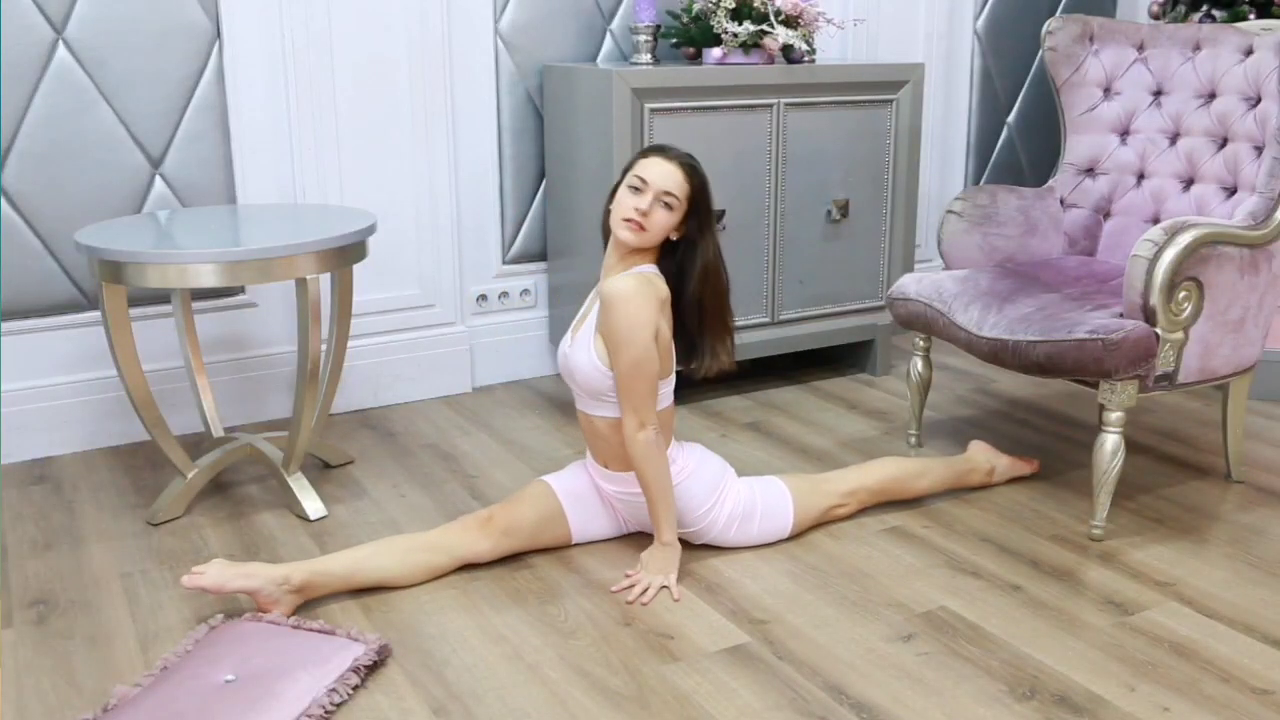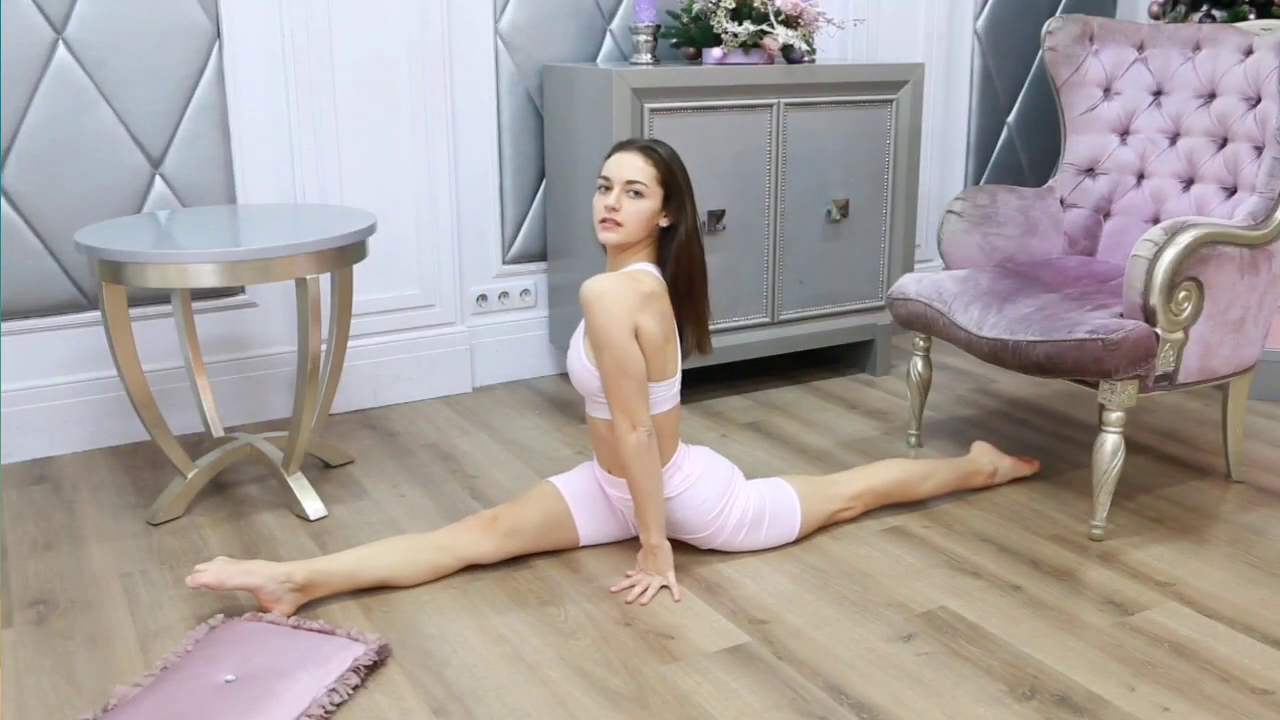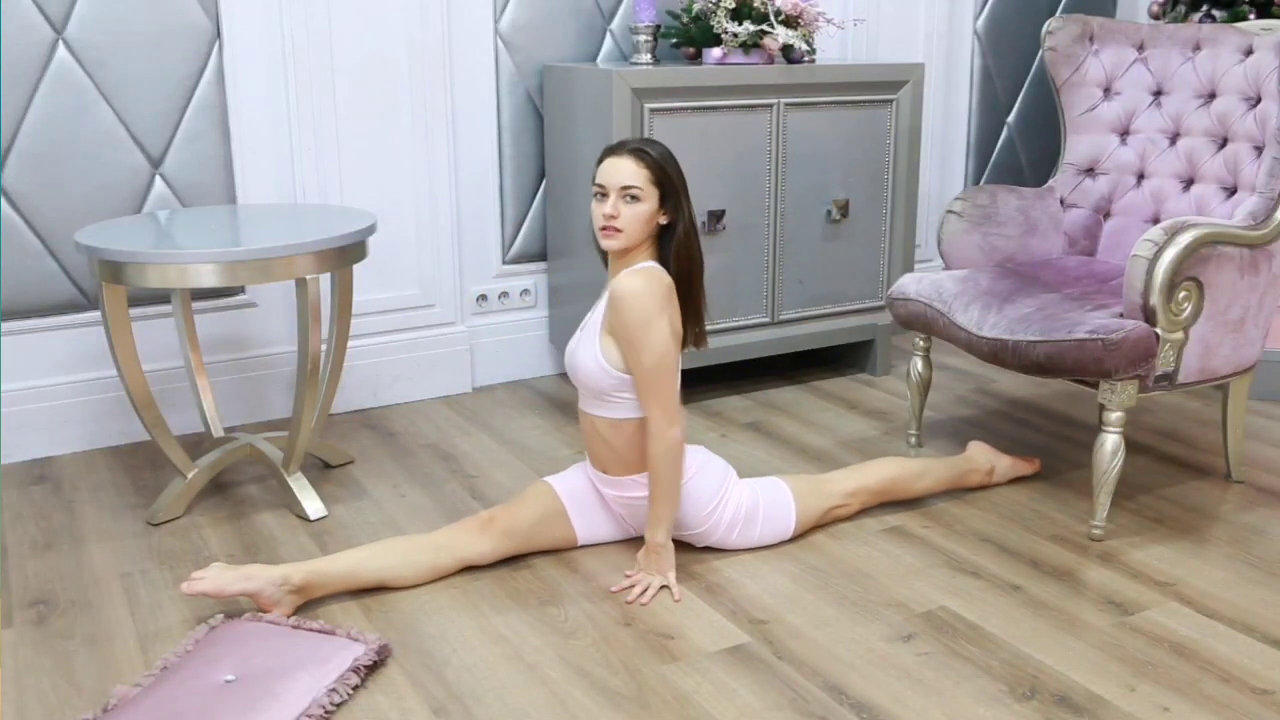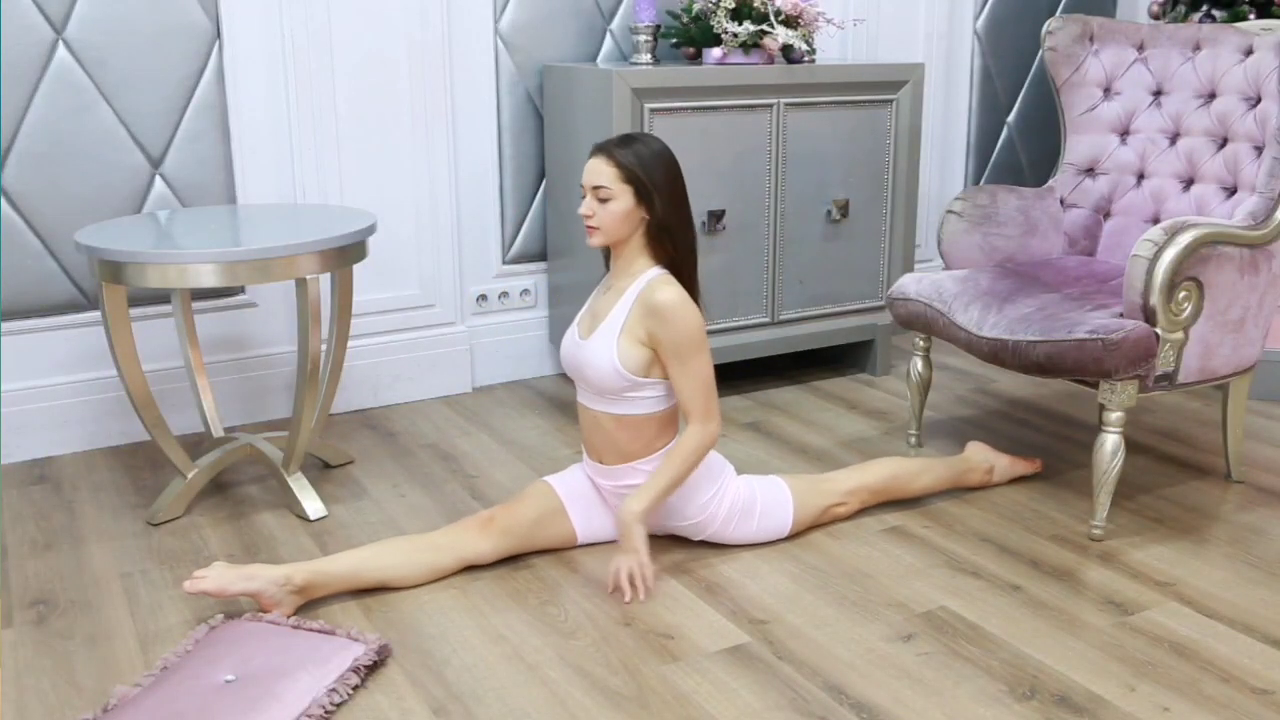
dt=0.4s
person 1, frame 1
left shoulder: (633, 291)
right shoulder: (622, 279)
left elbow: (642, 428)
left wrist: (666, 544)
left hip: (680, 487)
right hip: (609, 480)
right knee: (479, 532)
right ankle: (291, 580)
person 1, frame 2
left shoulder: (608, 292)
right shoulder: (638, 280)
left elbow: (633, 429)
left wrist: (655, 546)
left hip: (684, 494)
right hip: (621, 481)
right knee: (483, 533)
right ankle: (296, 580)
person 1, frame 3
left shoulder: (636, 288)
right shoulder: (634, 280)
left elbow: (668, 425)
left wrist: (659, 543)
left hip: (683, 496)
right hip: (612, 485)
right knee: (480, 533)
right ankle: (292, 581)
person 1, frame 4
left shoulder: (664, 300)
right shoulder: (614, 279)
left elbow: (705, 426)
left wrist: (638, 519)
left hip: (680, 491)
right hip: (606, 481)
right knee: (481, 533)
right ankle: (294, 582)
